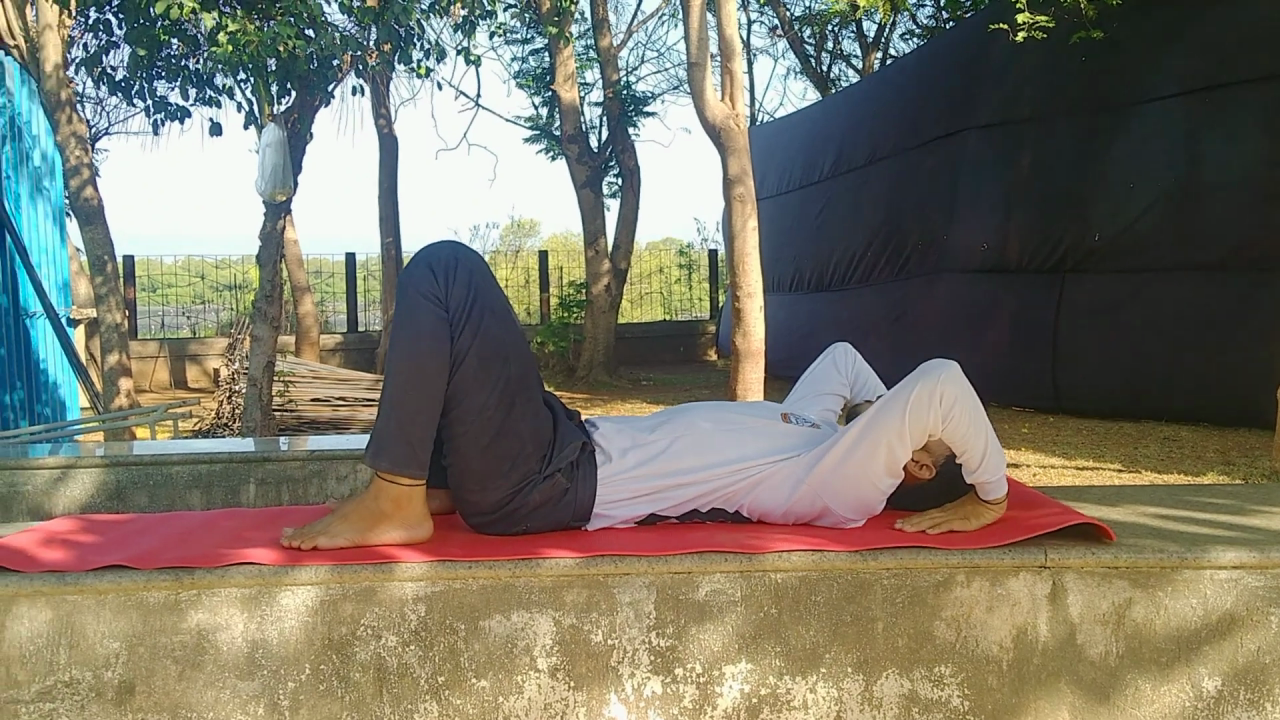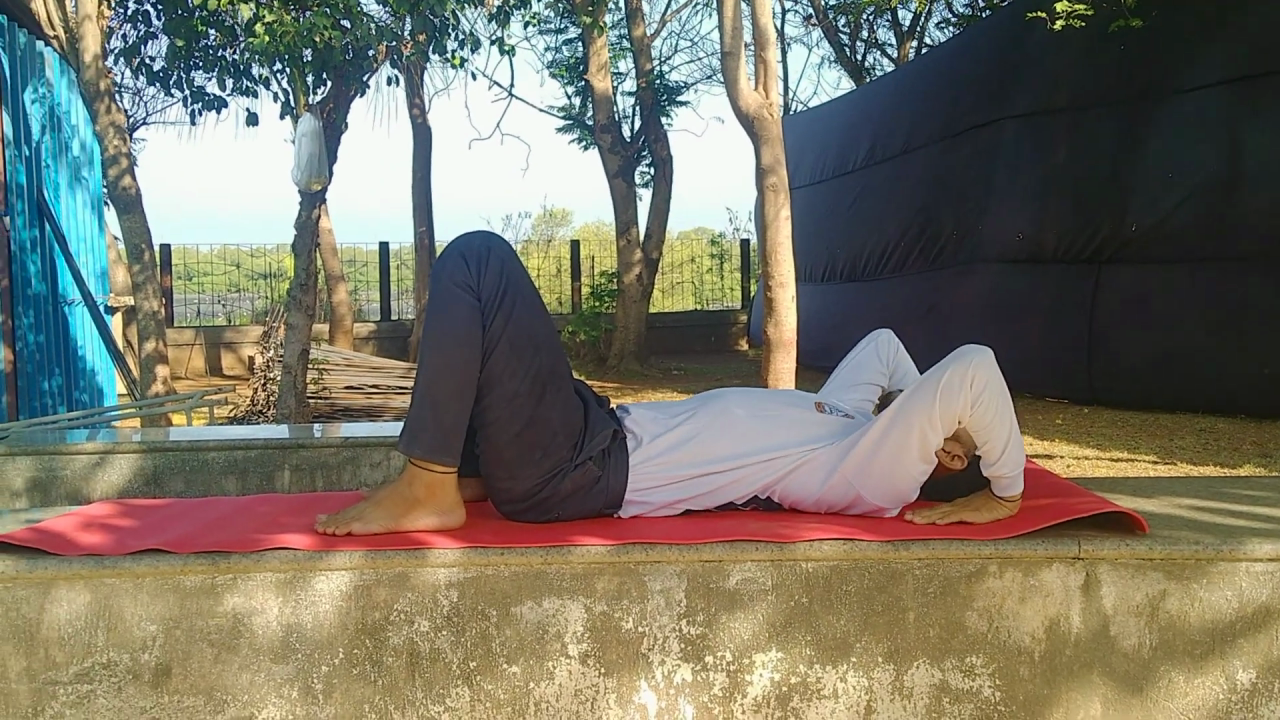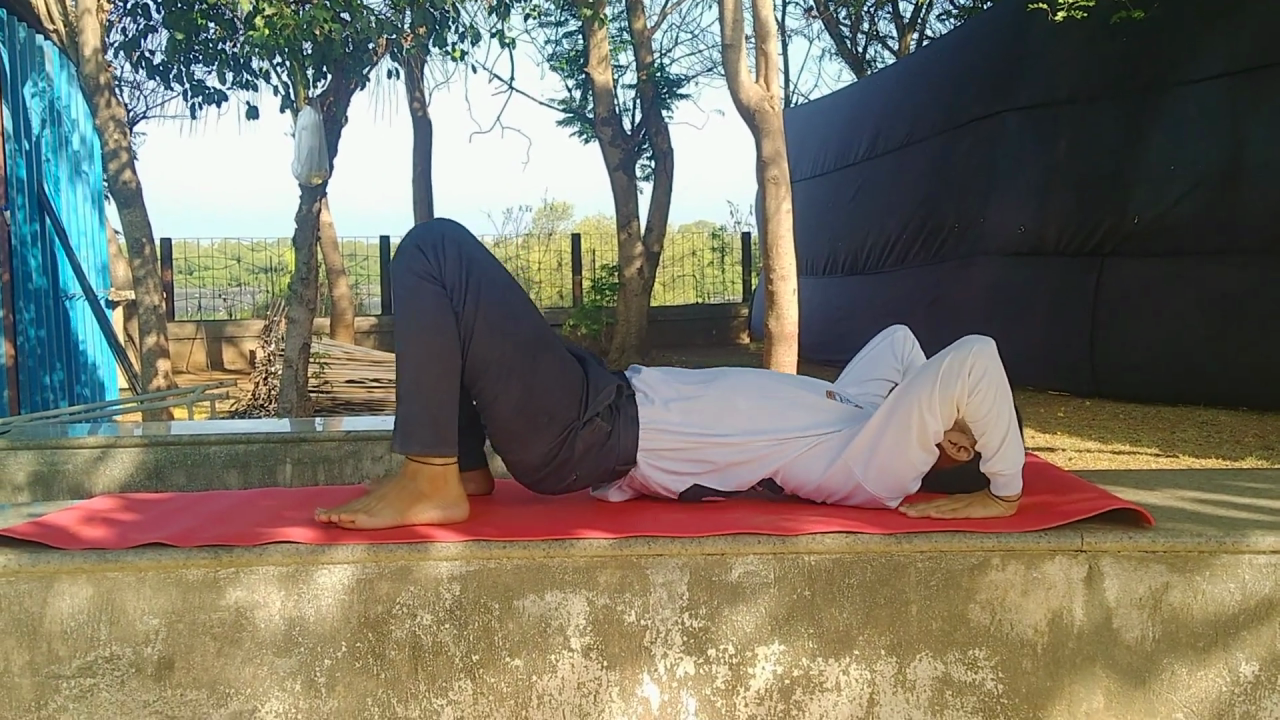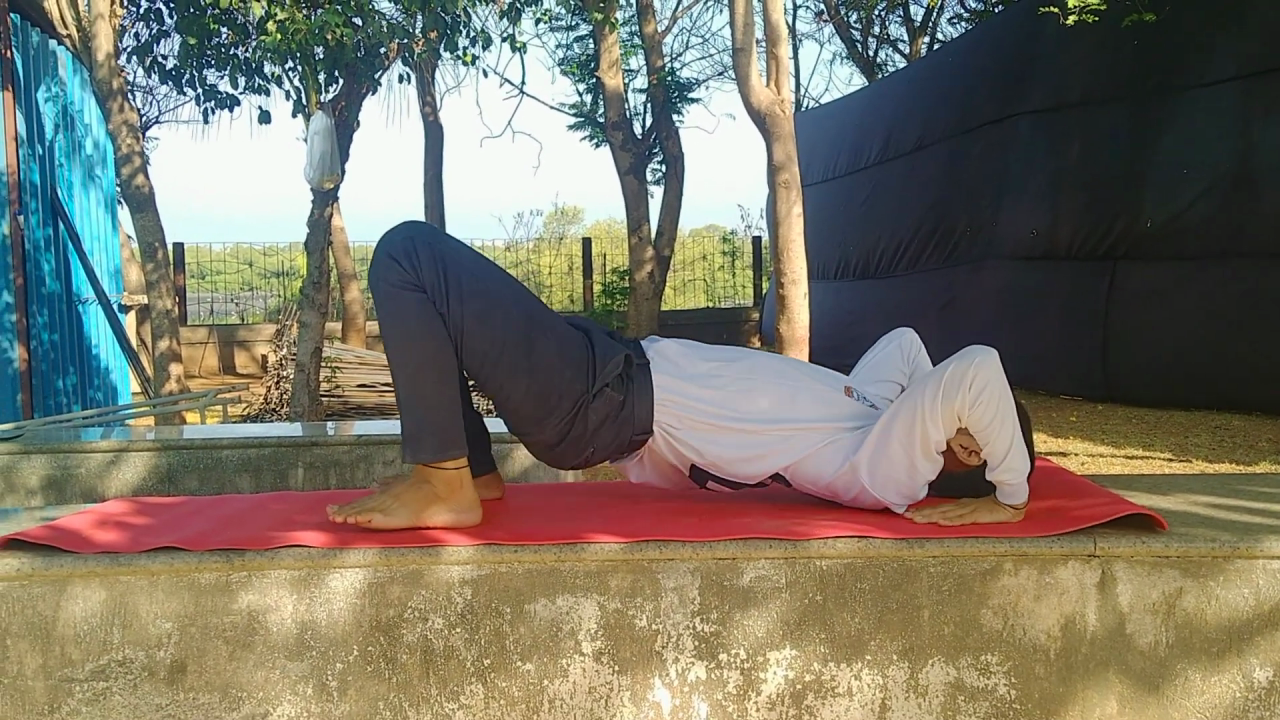
dt=0.5s
person 1, frame 1
left shoulder: (852, 489)
right shoulder: (819, 431)
left elbow: (940, 381)
right elbow: (841, 355)
left wrist: (992, 494)
right wrist: (890, 410)
left hip: (539, 482)
right hip: (573, 450)
left knee: (444, 271)
right knee: (445, 281)
left ankle: (393, 504)
right ankle: (431, 486)
person 1, frame 2
left shoulder: (885, 478)
right shoulder: (852, 419)
left elbow: (973, 367)
right elbow: (882, 339)
left wrist: (1006, 491)
right wrist: (933, 399)
left hip: (571, 471)
right hip: (610, 434)
left knee: (477, 260)
right knee: (476, 268)
left ankle: (426, 491)
right ankle: (461, 475)
person 1, frame 3
left shoulder: (885, 472)
right shoulder: (863, 409)
left elbow: (975, 356)
right elbow: (897, 337)
left wrist: (1005, 491)
right wrist: (935, 397)
left hip: (584, 430)
right hip: (606, 414)
left knee: (431, 251)
right knee: (442, 257)
left ankle: (428, 485)
right ankle: (463, 468)
person 1, frame 4
right shoulder: (878, 412)
right elbow: (904, 339)
left hip: (604, 403)
right hip: (624, 378)
left knee: (408, 254)
right knee: (424, 267)
left ankle: (443, 486)
right ankle: (471, 472)
